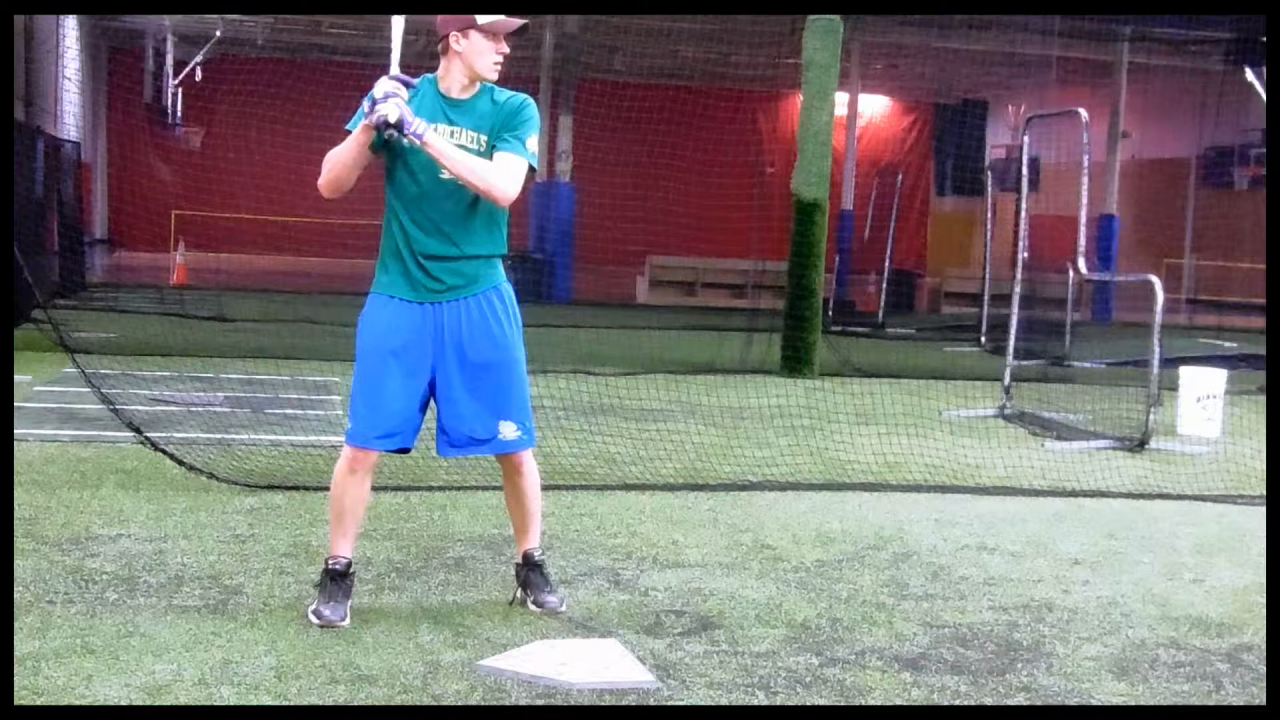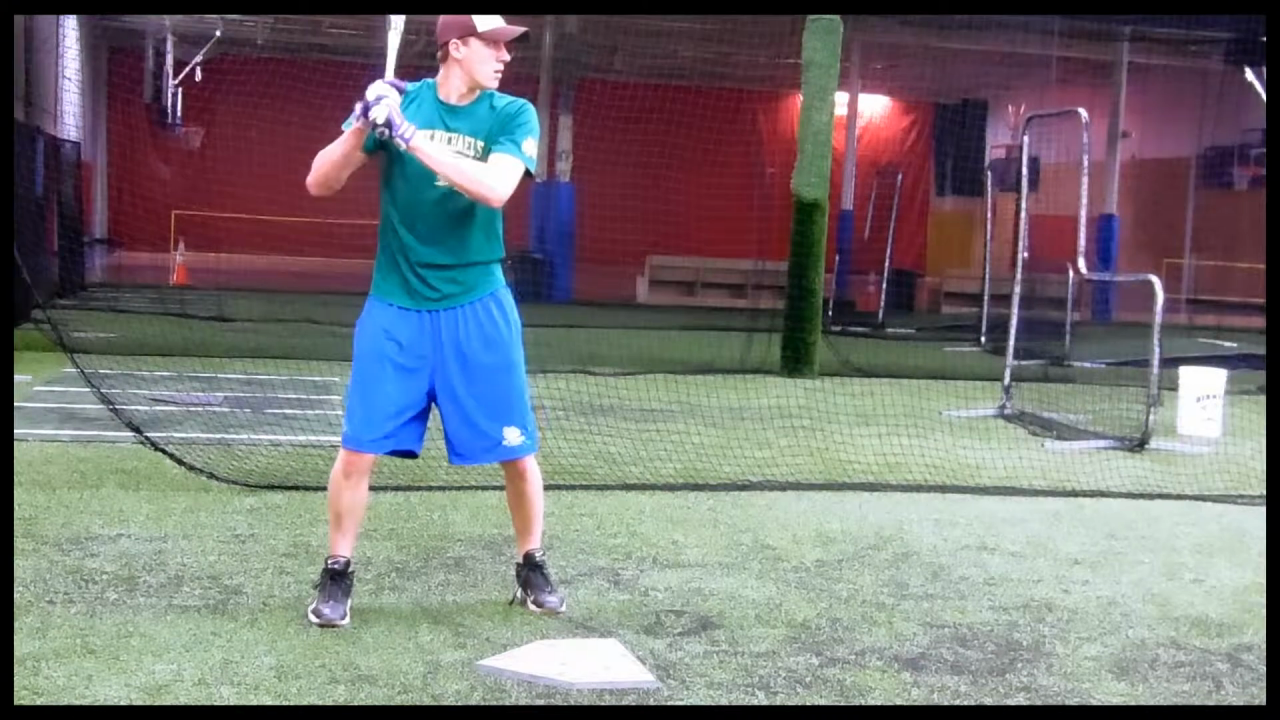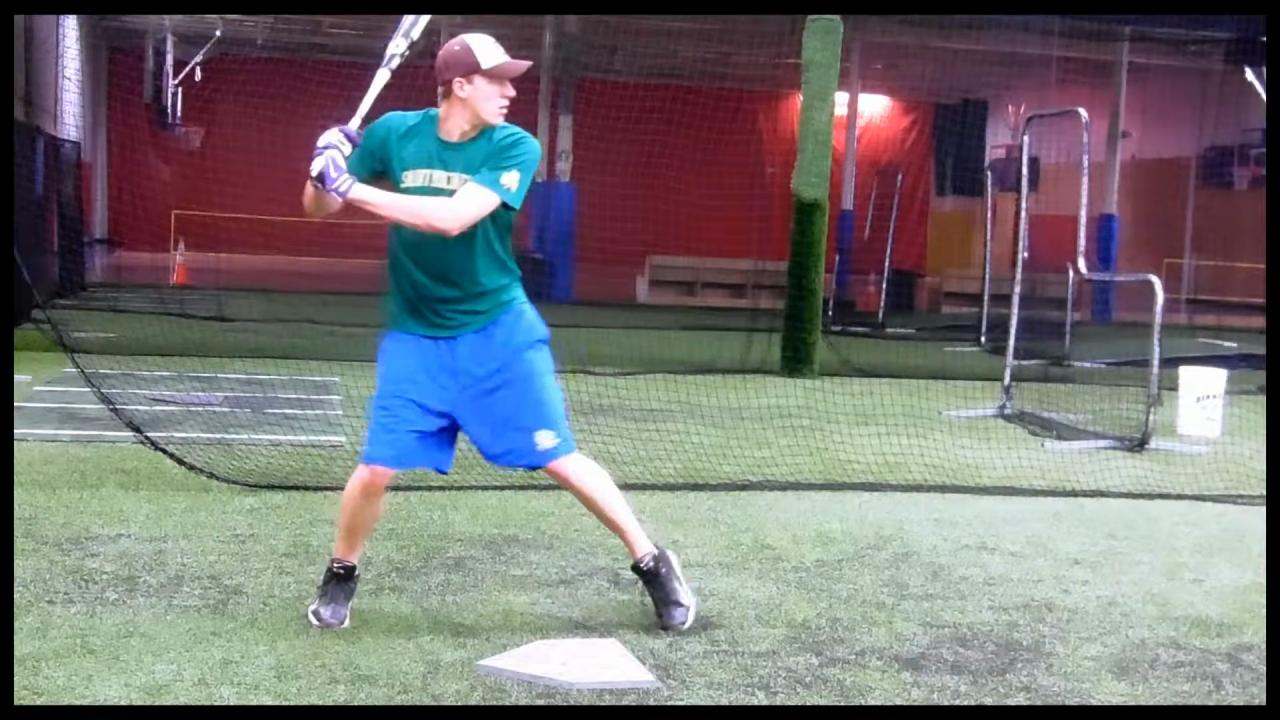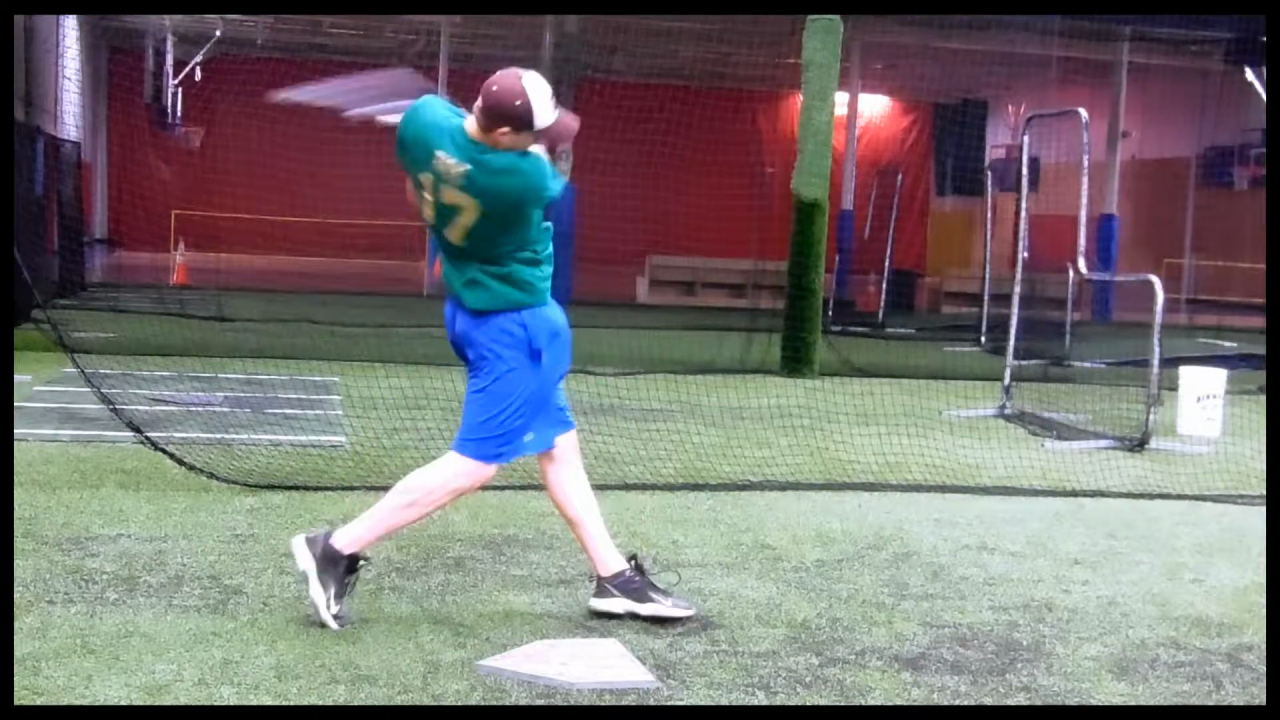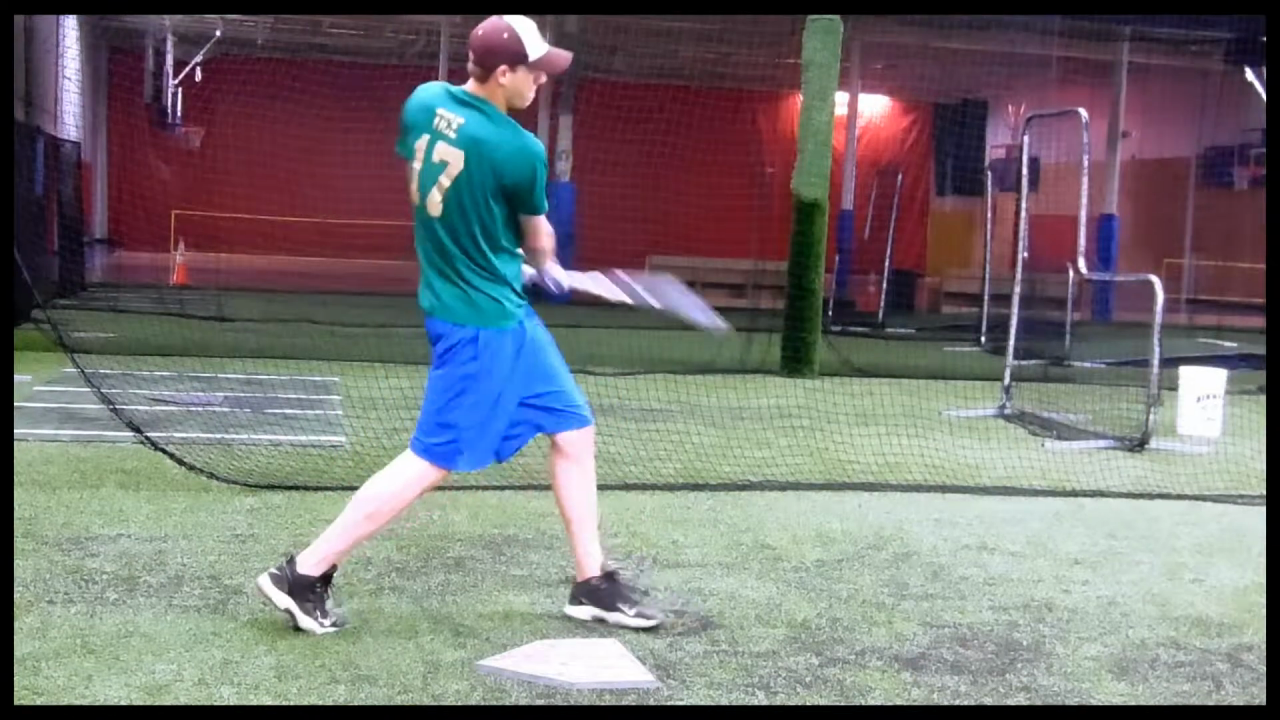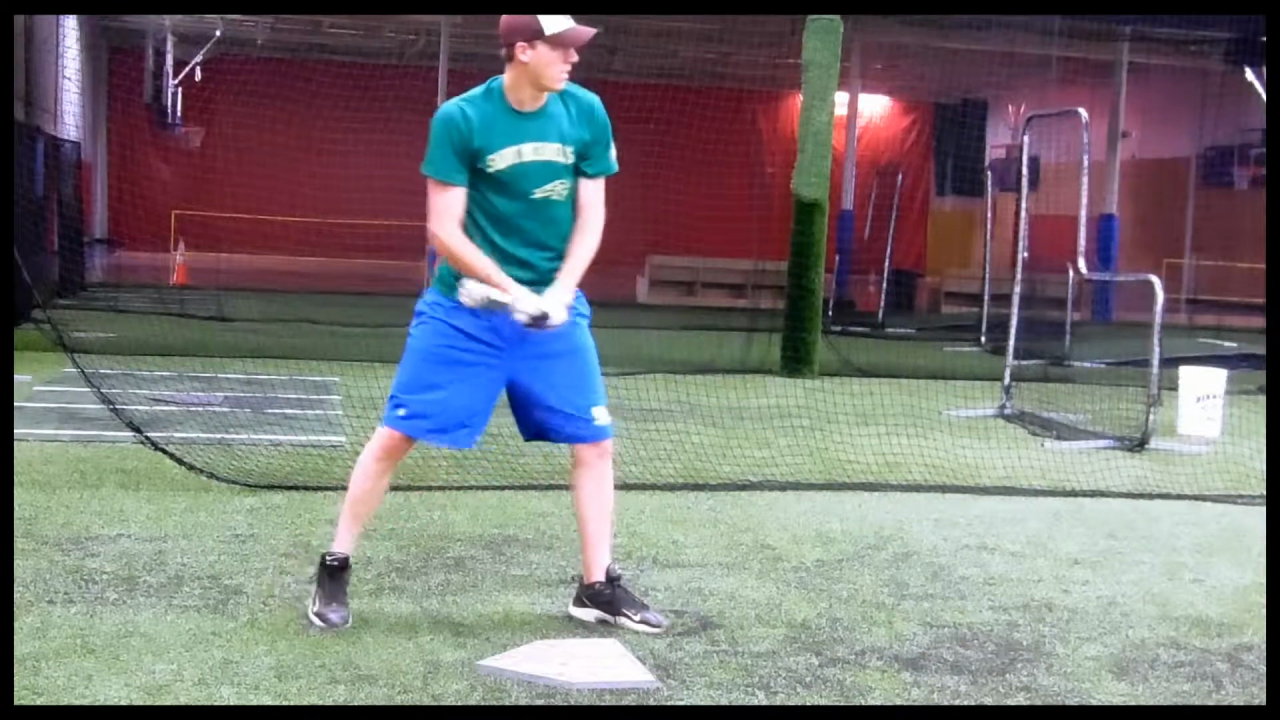
dt=0.5s
person 1, frame 1
left shoulder: (514, 109)
right shoulder: (399, 94)
left elbow: (504, 188)
right elbow: (330, 185)
left wrist: (422, 133)
right wrist: (372, 123)
left hip: (480, 300)
right hip: (398, 301)
left knee: (513, 445)
right knee: (363, 445)
left ankle: (531, 565)
right ankle: (337, 573)
person 1, frame 2
left shoulder: (514, 116)
right shoulder: (398, 100)
left elbow: (495, 189)
right elbow: (319, 183)
left wrist: (408, 139)
right wrist: (363, 125)
left hip: (477, 308)
right hip: (396, 308)
left knee: (518, 452)
right knee: (359, 450)
left ankle: (530, 566)
right ankle: (337, 573)
person 1, frame 3
left shoulder: (515, 148)
right shoulder: (393, 132)
left elbow: (453, 217)
right elbow: (317, 207)
left wrist: (354, 189)
right wrist: (325, 168)
left hip: (499, 330)
right hip: (416, 337)
left knee: (559, 458)
right knee: (377, 469)
left ankle: (651, 562)
right ankle: (340, 575)
person 1, frame 4
left shoulder: (422, 116)
right shoulder: (525, 175)
left hip: (469, 310)
right hip: (519, 322)
left knee: (557, 441)
right knee: (477, 460)
left ankle: (615, 577)
right ankle: (336, 549)
person 1, frame 5
left shoulder: (424, 101)
right shoulder: (519, 151)
right elbow: (538, 241)
right wrist: (547, 269)
left hip: (504, 313)
right hip: (481, 322)
left knee: (574, 432)
right knee: (431, 461)
left ankle: (592, 583)
right ankle: (304, 573)
person 1, frame 6
left shoulder: (587, 114)
right shoulder: (460, 119)
left elbow: (590, 216)
right elbow: (443, 228)
left wrist: (556, 291)
right wrist: (507, 290)
left hip: (553, 304)
right hip: (462, 306)
left knee: (593, 443)
right knee: (395, 435)
left ankle: (598, 586)
right ankle: (334, 566)
